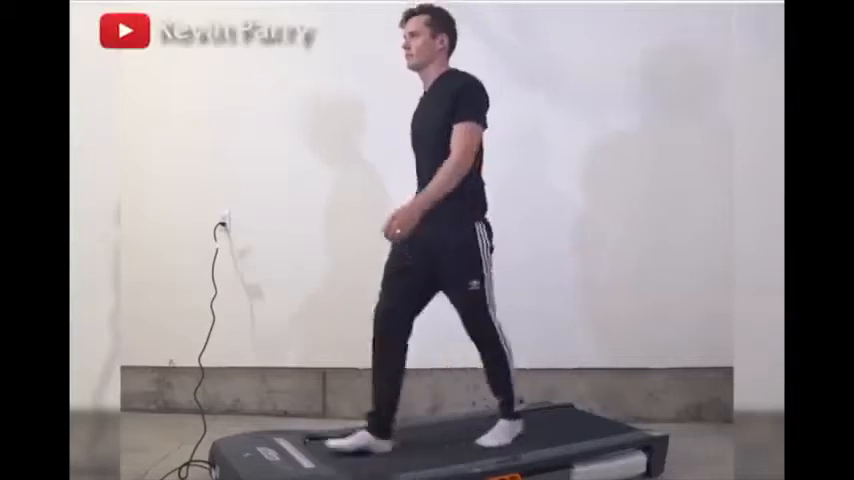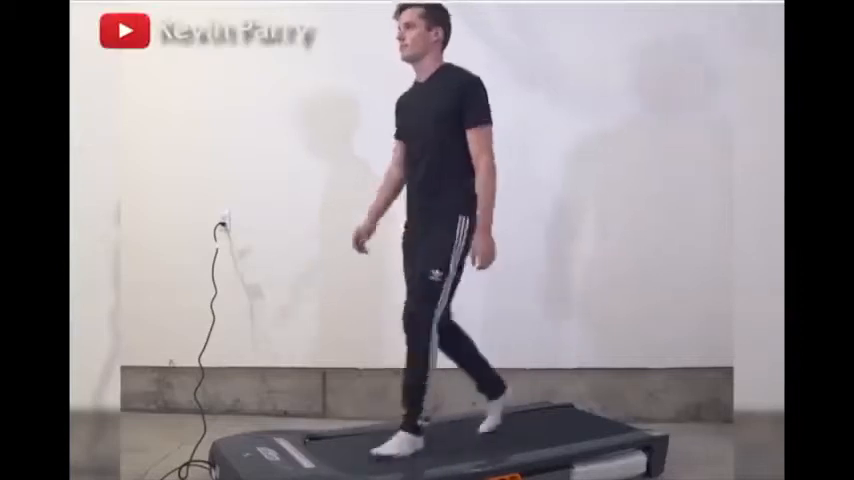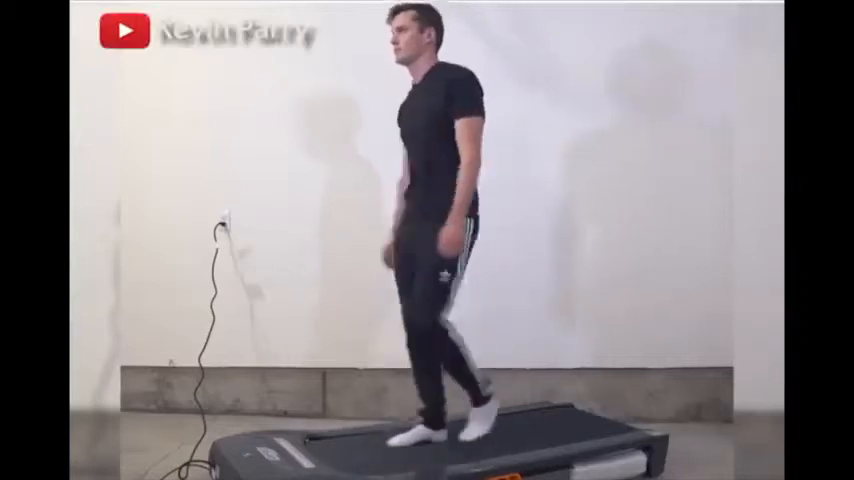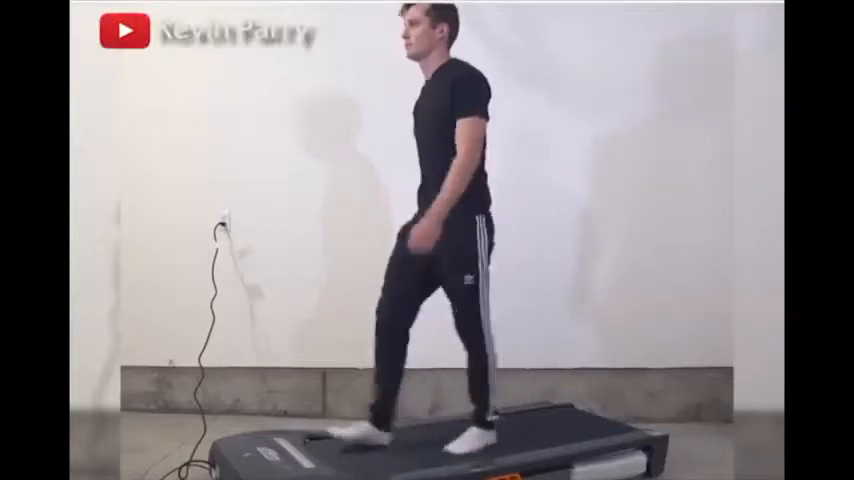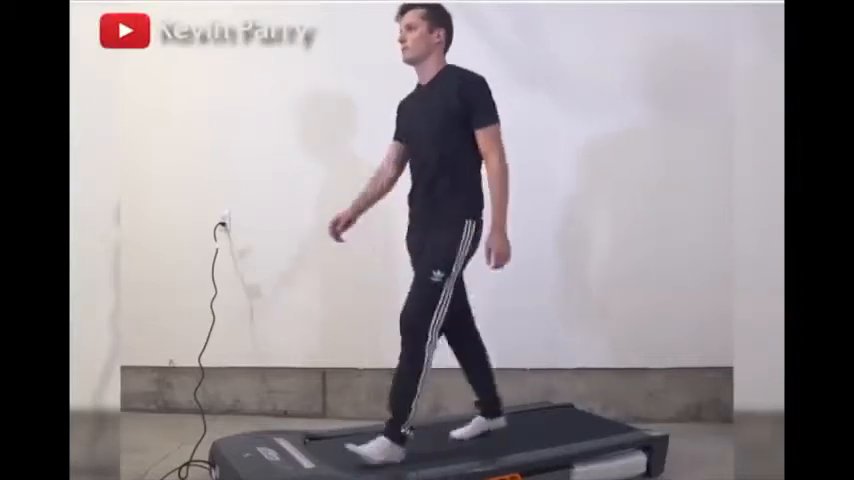
dt=0.4s
person 1, frame 1
left shoulder: (465, 89)
right shoulder: (424, 105)
left elbow: (463, 159)
left wrist: (415, 208)
left hip: (461, 228)
right hip: (416, 232)
left knee: (482, 328)
right knee: (387, 322)
left ankle: (510, 415)
right ankle: (378, 430)
person 1, frame 2
left shoulder: (464, 86)
right shoulder: (407, 101)
left elbow: (483, 164)
left wrist: (483, 230)
right wrist: (371, 219)
left hip: (450, 223)
right hip: (421, 224)
left knee: (421, 321)
right knee: (432, 321)
left ankle: (412, 429)
right ankle: (494, 390)
person 1, frame 3
left shoulder: (458, 82)
right shoulder: (409, 104)
left elbow: (471, 155)
left wrist: (455, 220)
right wrist: (395, 232)
left hip: (450, 222)
right hip: (416, 224)
left knee: (427, 320)
right knee: (414, 325)
left ankle: (481, 398)
right ankle: (434, 421)
person 1, frame 4
left shoulder: (466, 80)
right shoulder: (428, 92)
left elbow: (468, 156)
left wrist: (435, 217)
left hip: (462, 223)
right hip: (424, 223)
left knee: (471, 325)
right knee: (389, 316)
left ankle: (483, 423)
right ankle: (378, 422)
person 1, frame 5
left shoulder: (467, 86)
right shoulder: (409, 102)
left elbow: (494, 160)
right elbow: (391, 168)
left wrist: (498, 228)
right wrist: (353, 211)
left hip: (454, 225)
right hip: (421, 225)
left knee: (417, 323)
right knee: (455, 322)
left ankle: (395, 434)
right ankle: (491, 410)
